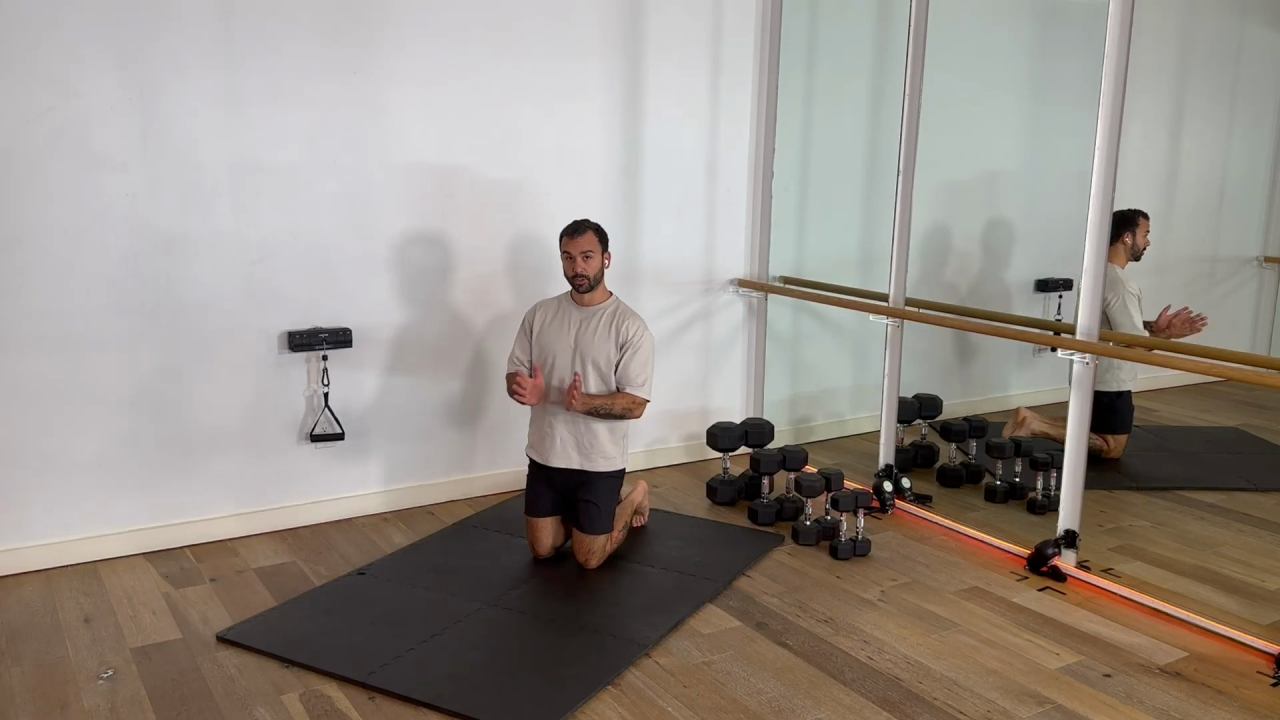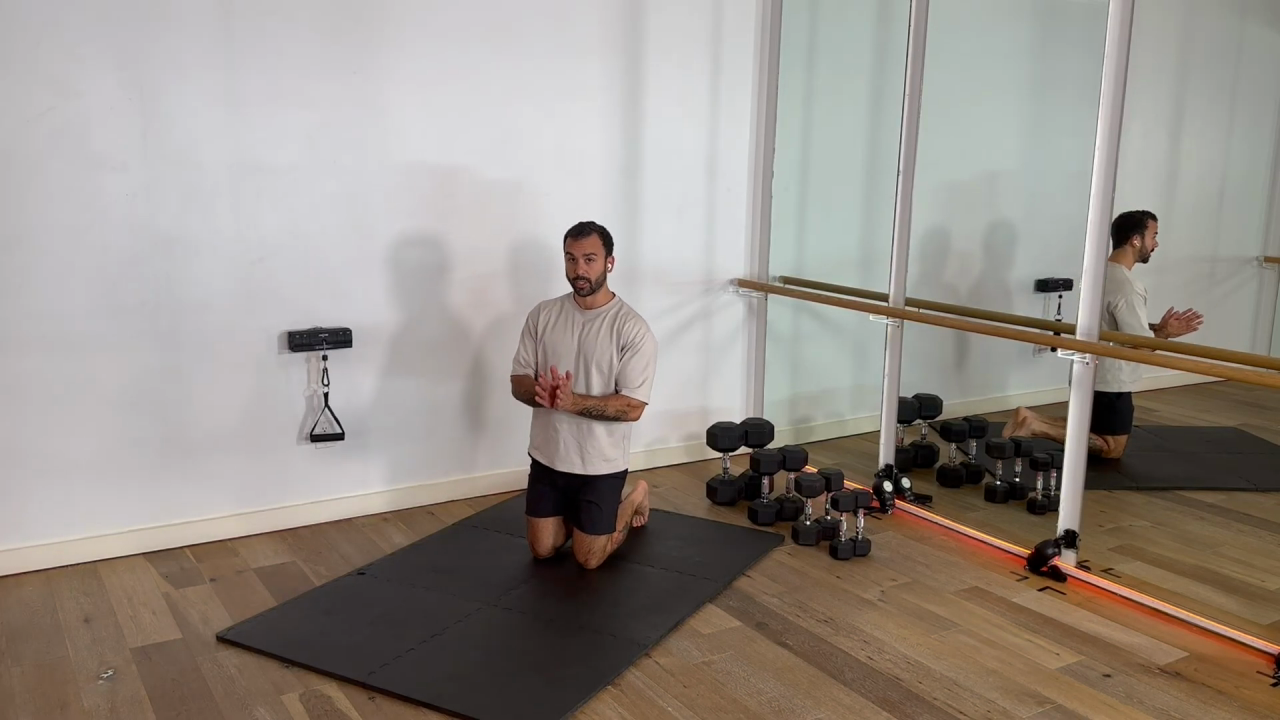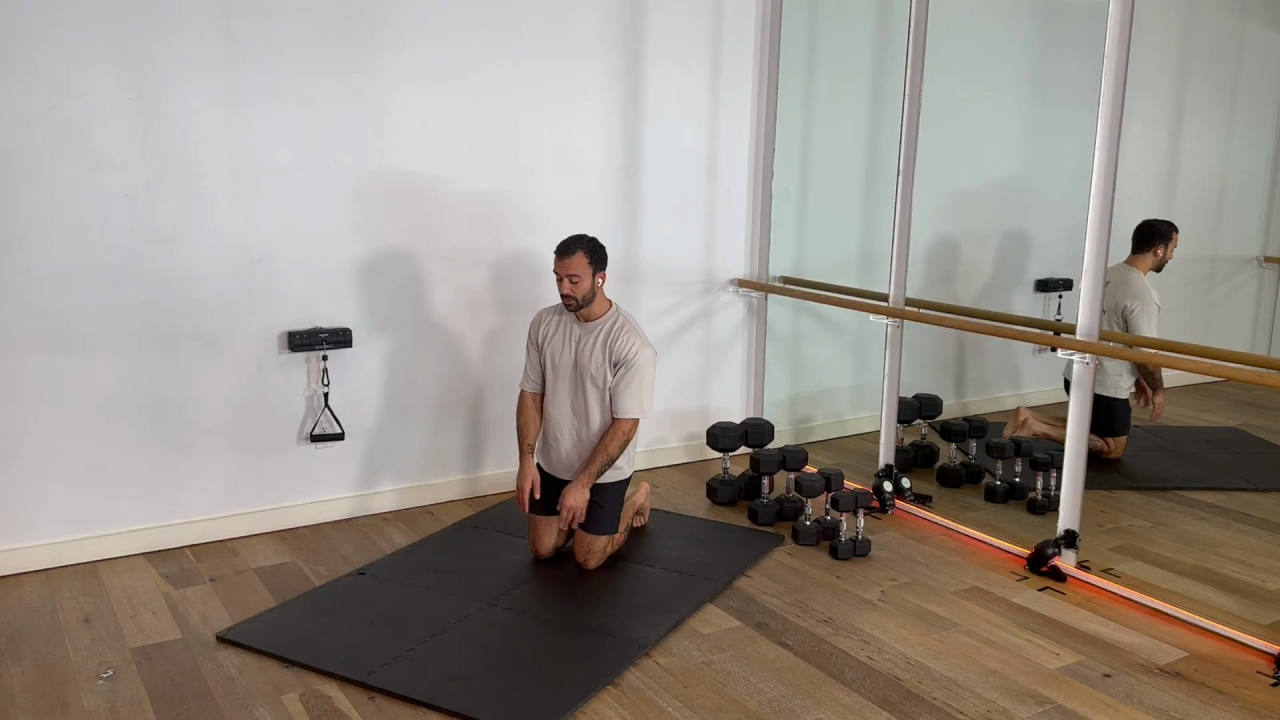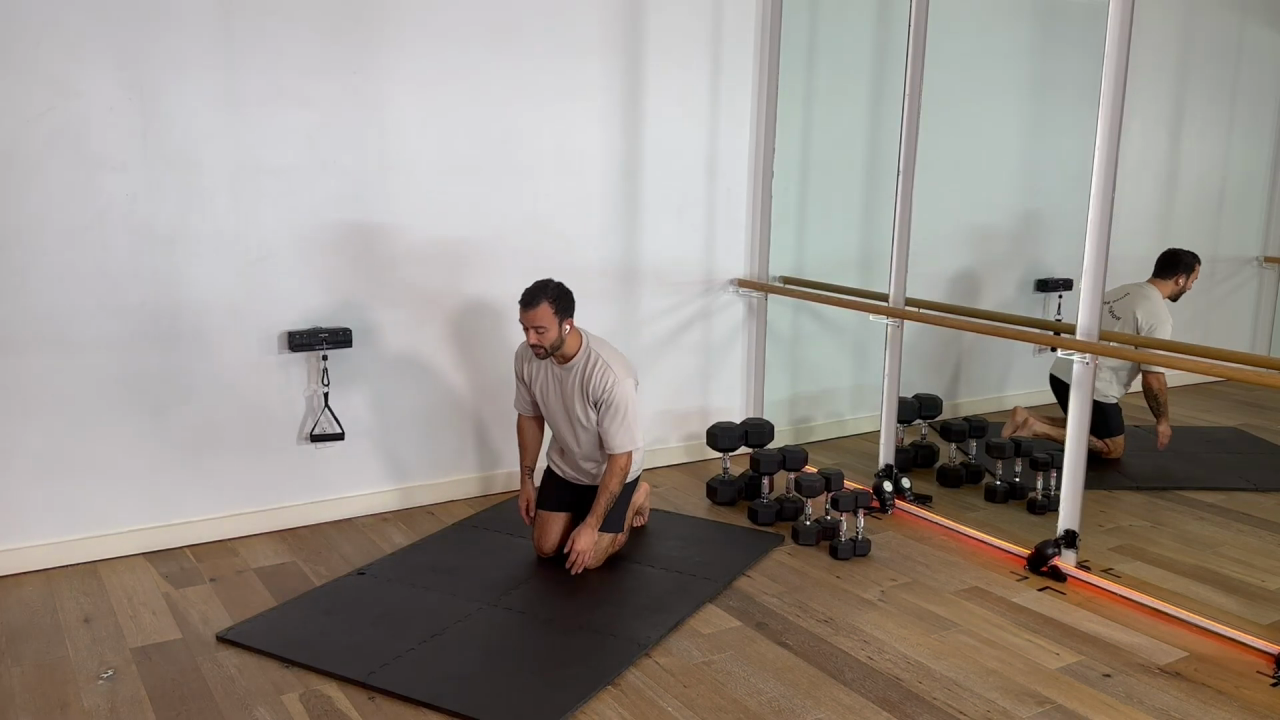
dt=0.3s
person 1, frame 1
left shoulder: (630, 327)
right shoulder: (540, 314)
left elbow: (634, 404)
right elbow: (514, 376)
left wrist: (584, 401)
right wrist: (524, 389)
left hip: (598, 462)
right hip: (546, 455)
left knee: (589, 558)
right knee: (543, 549)
left ankle: (634, 497)
right ankle: (585, 511)
person 1, frame 2
left shoulder: (633, 329)
right shoulder: (543, 314)
left elbow: (632, 407)
right elbow: (518, 383)
left wrist: (572, 402)
right wrist: (538, 392)
left hip: (599, 464)
right hip: (547, 457)
left knee: (588, 558)
right knee: (543, 550)
left ankle: (635, 499)
right ankle: (585, 511)
person 1, frame 3
left shoulder: (631, 343)
right shoulder: (544, 322)
left elbow: (626, 425)
right elbow: (531, 394)
left wrist: (583, 482)
right wrist: (526, 460)
left hip: (605, 470)
right hip: (552, 465)
left knee: (588, 559)
right knee: (543, 550)
left ankle: (636, 499)
right ankle: (582, 509)
person 1, frame 4
left shoulder: (610, 376)
right shoulder: (526, 356)
left elbow: (620, 458)
right elbow: (529, 417)
left wrist: (591, 526)
right wrist: (526, 479)
left hip: (608, 473)
right hip: (563, 467)
left knee: (588, 559)
right knee: (546, 548)
left ankle: (636, 498)
person 2, frame 1
right shoulder: (1120, 285)
left wrist: (1157, 326)
right wrist: (1169, 334)
right hip: (1108, 383)
left knee: (1095, 431)
right knee: (1111, 449)
left ankle: (1032, 420)
right ankle: (1036, 427)
person 2, frame 2
left shoulder: (1102, 273)
right shoulder: (1126, 287)
left wrist: (1161, 328)
right wrist: (1166, 333)
right hip: (1109, 384)
left knee: (1093, 432)
right knee: (1111, 449)
left ankle: (1032, 419)
right ankle: (1036, 427)
person 2, frame 3
left shoulder: (1109, 275)
right shoulder: (1142, 295)
left wrist: (1137, 379)
right wrist: (1158, 391)
right hip: (1104, 386)
left knee: (1090, 429)
right knee: (1112, 449)
left ankle: (1031, 419)
right ankle: (1036, 429)
person 2, frame 4
left shoulder: (1123, 291)
right shoulder: (1157, 315)
right elbow: (1153, 378)
right wrist: (1163, 420)
left hip: (1062, 373)
right hip: (1091, 387)
left knee: (1093, 432)
right knee: (1112, 449)
left ankle: (1030, 419)
right ankle: (1037, 429)
